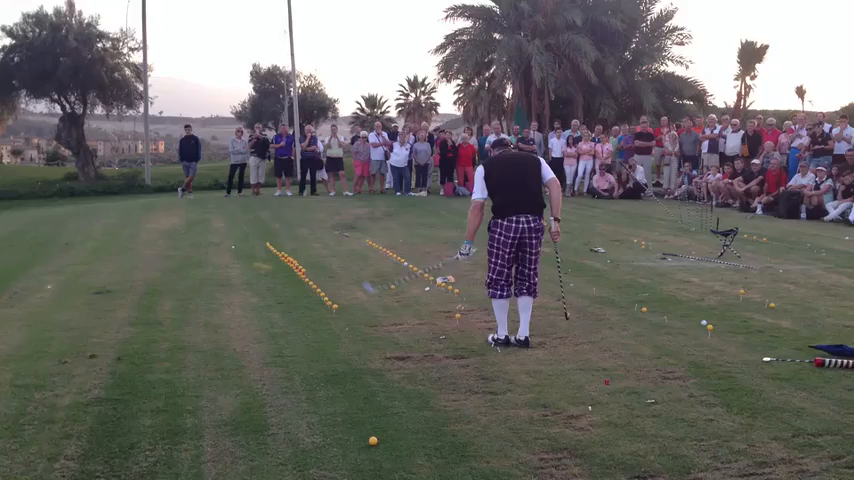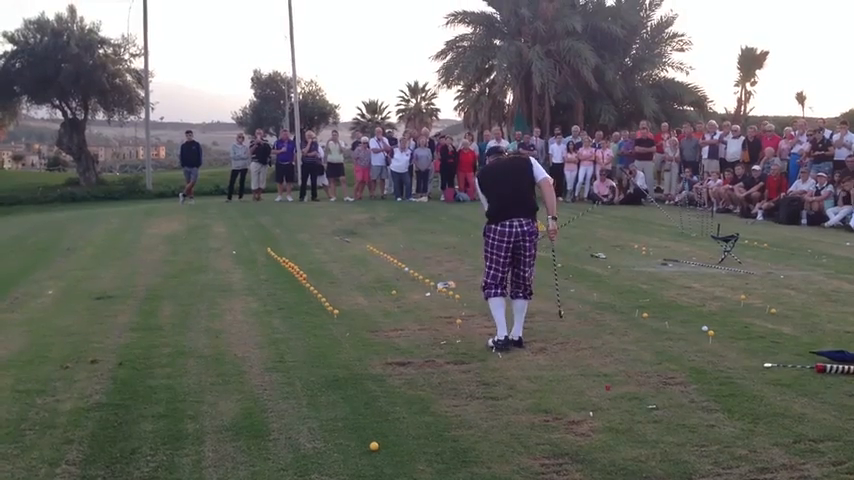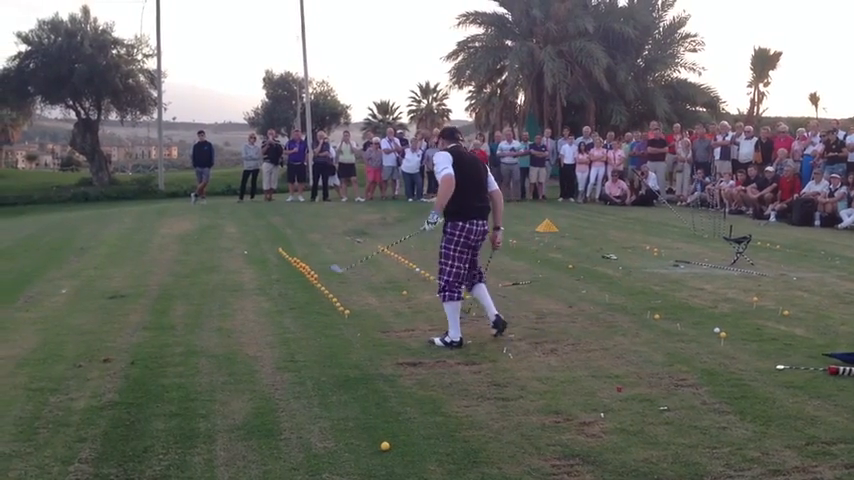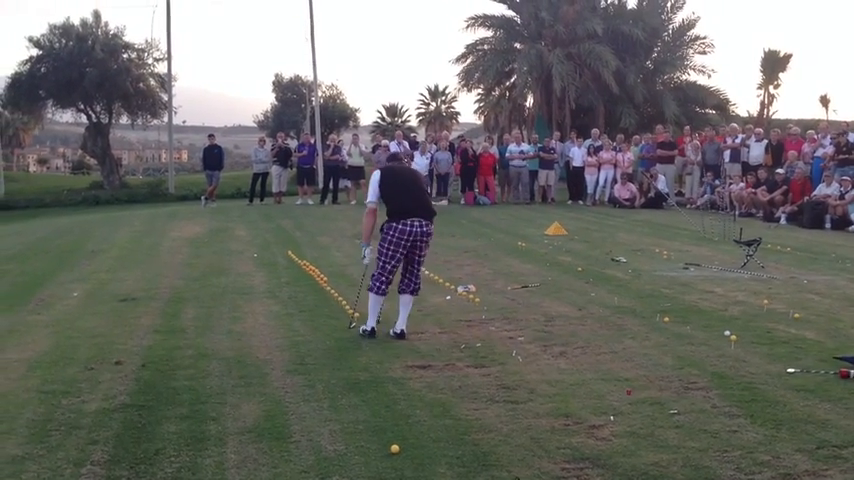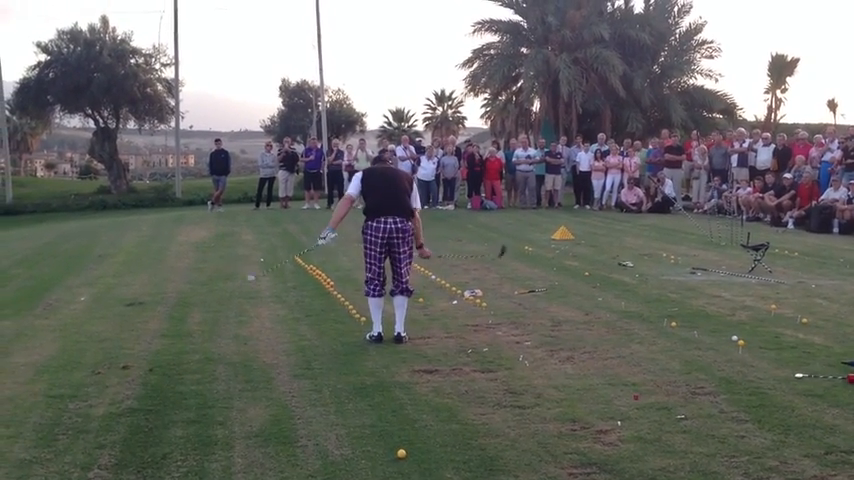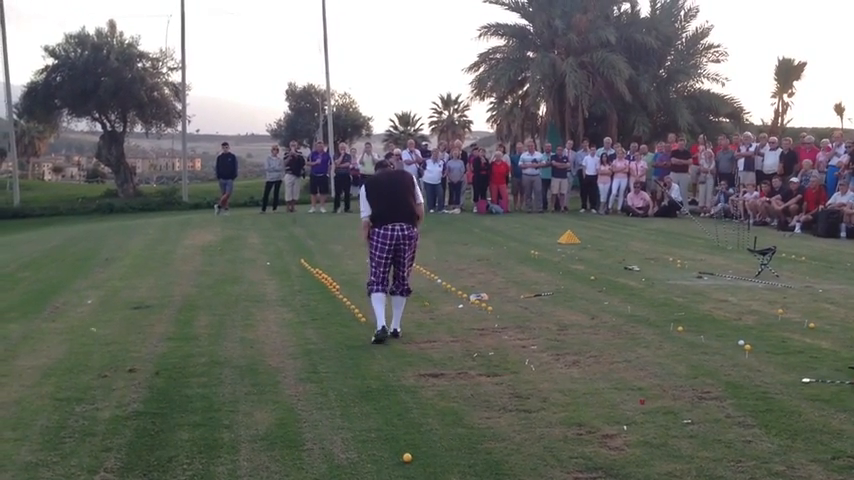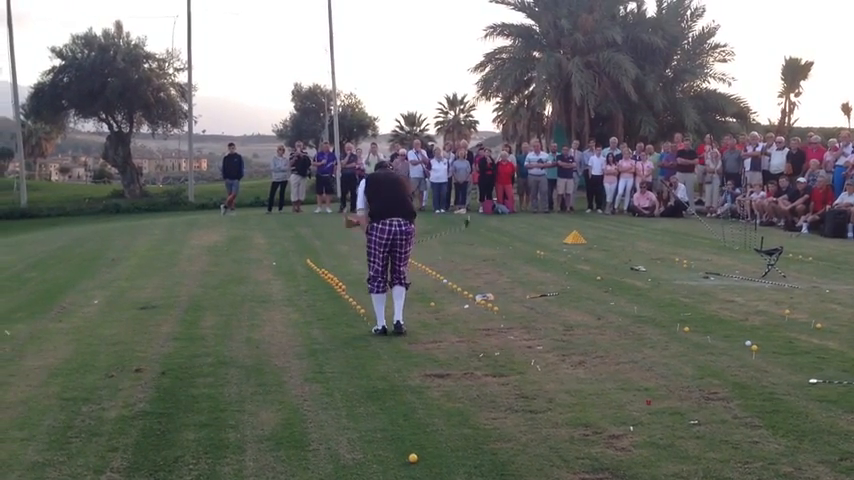
dt=0.7s
person 1, frame 1
left shoulder: (486, 166)
right shoulder: (535, 160)
left elbow: (477, 207)
right elbow: (554, 185)
left wrist: (468, 241)
right wrist: (555, 219)
left hip: (504, 223)
right hip: (534, 222)
left knee: (498, 280)
right knee: (527, 278)
left ankle: (501, 335)
right ankle: (523, 334)
person 1, frame 2
left shoulder: (482, 175)
right shoulder: (527, 161)
right elbow: (547, 185)
left wrist: (505, 228)
right wrist: (552, 218)
left hip: (498, 227)
right hip: (527, 225)
left knee: (493, 282)
right knee: (523, 281)
left ankle: (501, 335)
right ankle: (516, 335)
person 1, frame 3
left shoulder: (443, 155)
right shoulder: (477, 161)
left elbow: (448, 181)
right elbow: (497, 196)
left wrist: (435, 212)
right wrist: (497, 229)
left hip: (458, 224)
right hip: (480, 223)
left knee: (450, 279)
right knee: (471, 273)
left ankle: (454, 336)
right ankle: (494, 316)
person 1, frame 4
left shoulder: (380, 173)
right shoulder: (417, 175)
left elbow: (370, 211)
left wrist: (366, 245)
left hip: (399, 225)
right hip: (425, 226)
left knee: (381, 276)
right knee: (412, 277)
left ankle: (370, 326)
right ankle: (400, 327)
person 1, frame 5
left shoulder: (364, 174)
right shoulder: (406, 177)
left elbow: (347, 200)
right elbow: (415, 214)
left wrist: (329, 229)
right wrist: (420, 245)
left hip: (375, 224)
right hip: (403, 225)
left knee: (374, 279)
right knee: (402, 279)
left ankle: (376, 331)
right ankle: (400, 331)
person 1, frame 6
left shoulder: (368, 185)
right shoulder: (407, 177)
left elbow: (366, 221)
right elbow: (419, 208)
left wrist: (371, 242)
left hip: (382, 231)
right hip: (408, 230)
left knee: (377, 281)
right knee: (402, 280)
left ankle: (381, 325)
right ankle: (395, 327)
person 1, frame 7
left shoulder: (367, 181)
right shoulder: (402, 181)
left elbow: (363, 216)
right wrist: (356, 221)
left hip: (380, 226)
right hip: (405, 225)
left knee: (377, 276)
right knee: (399, 275)
left ankle: (381, 324)
right ankle: (398, 320)
